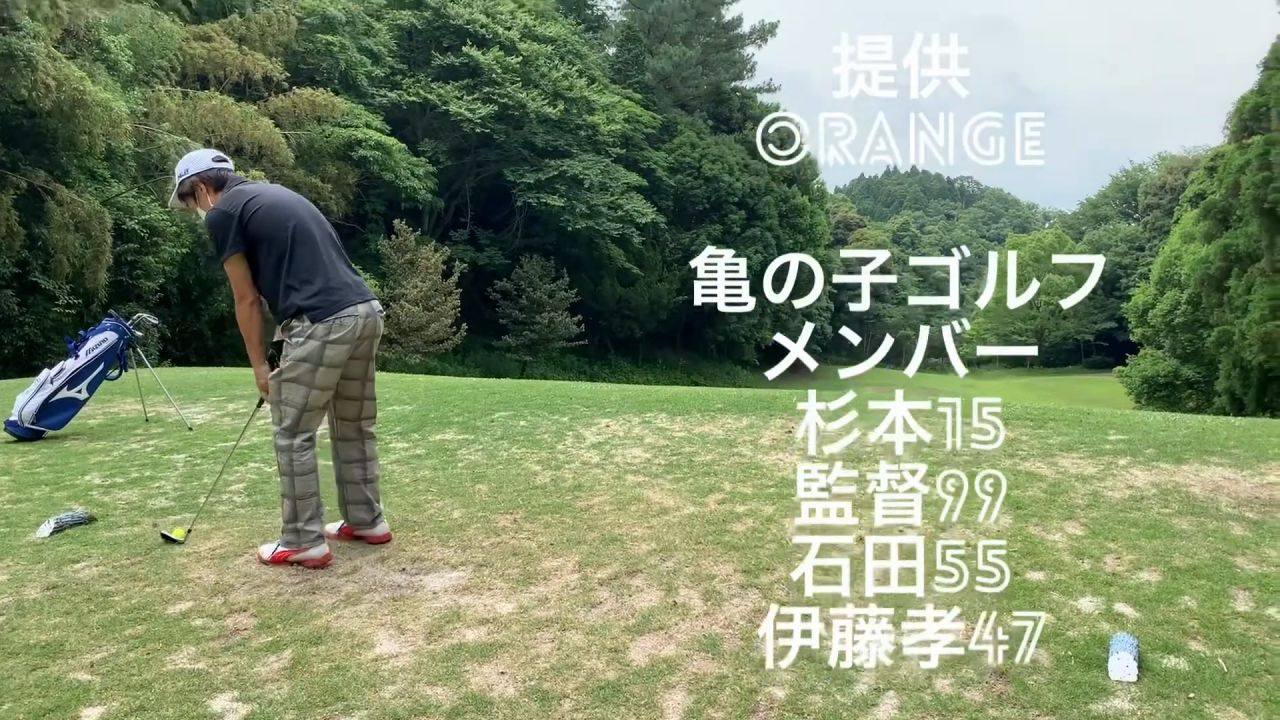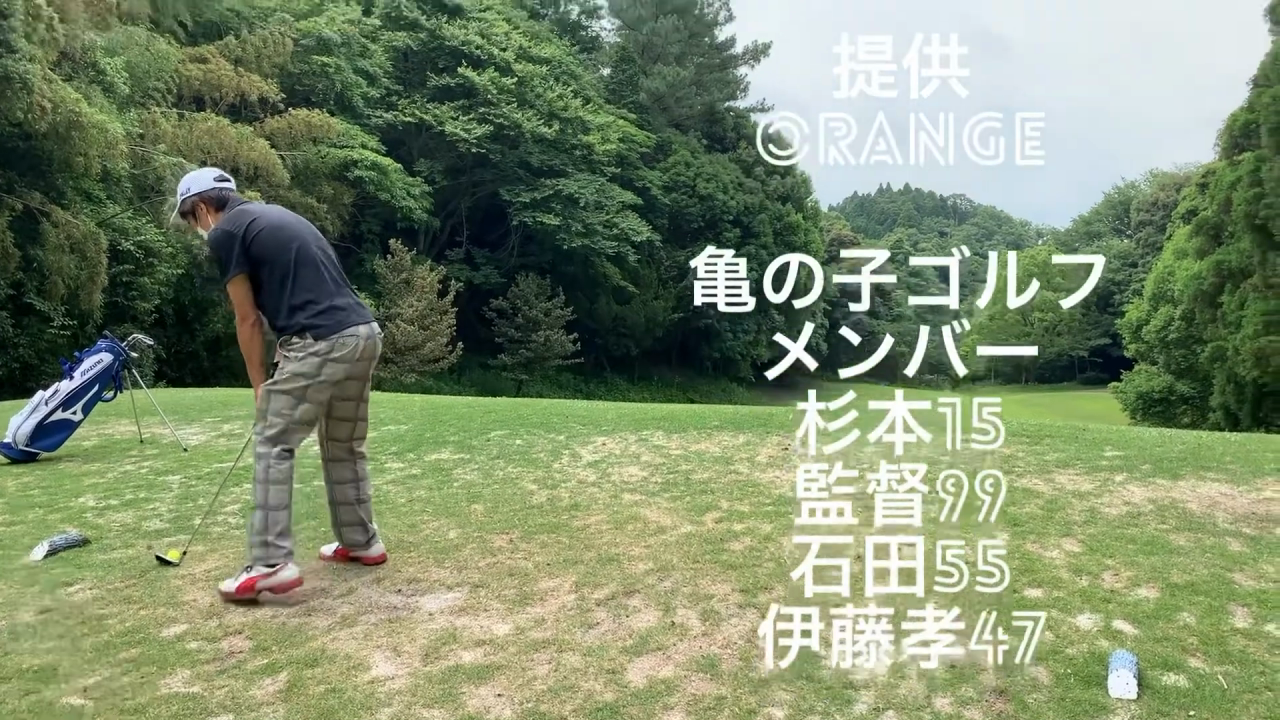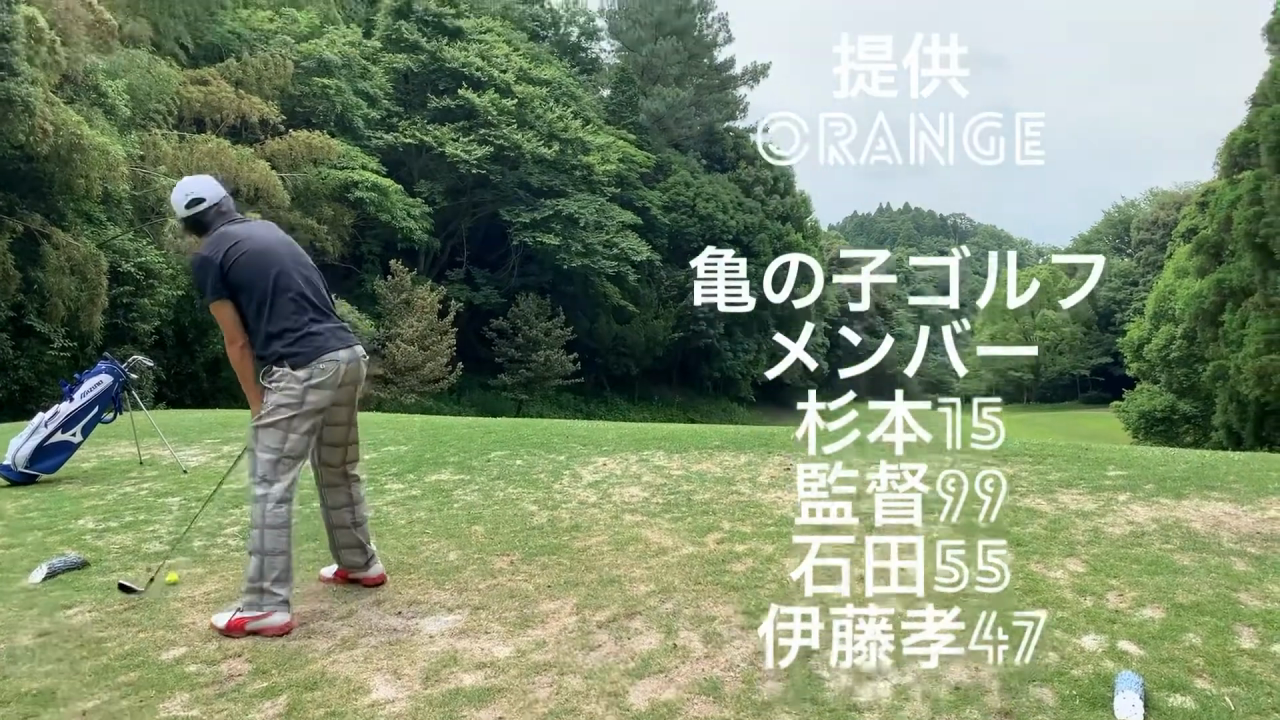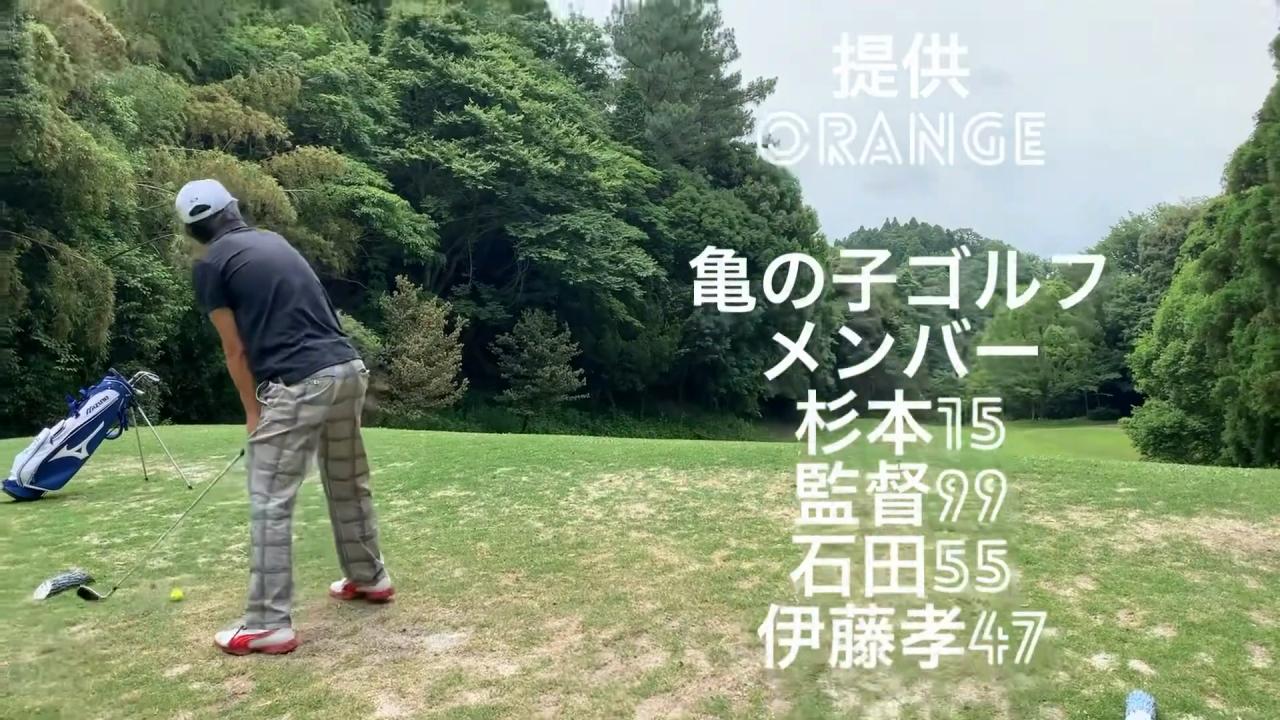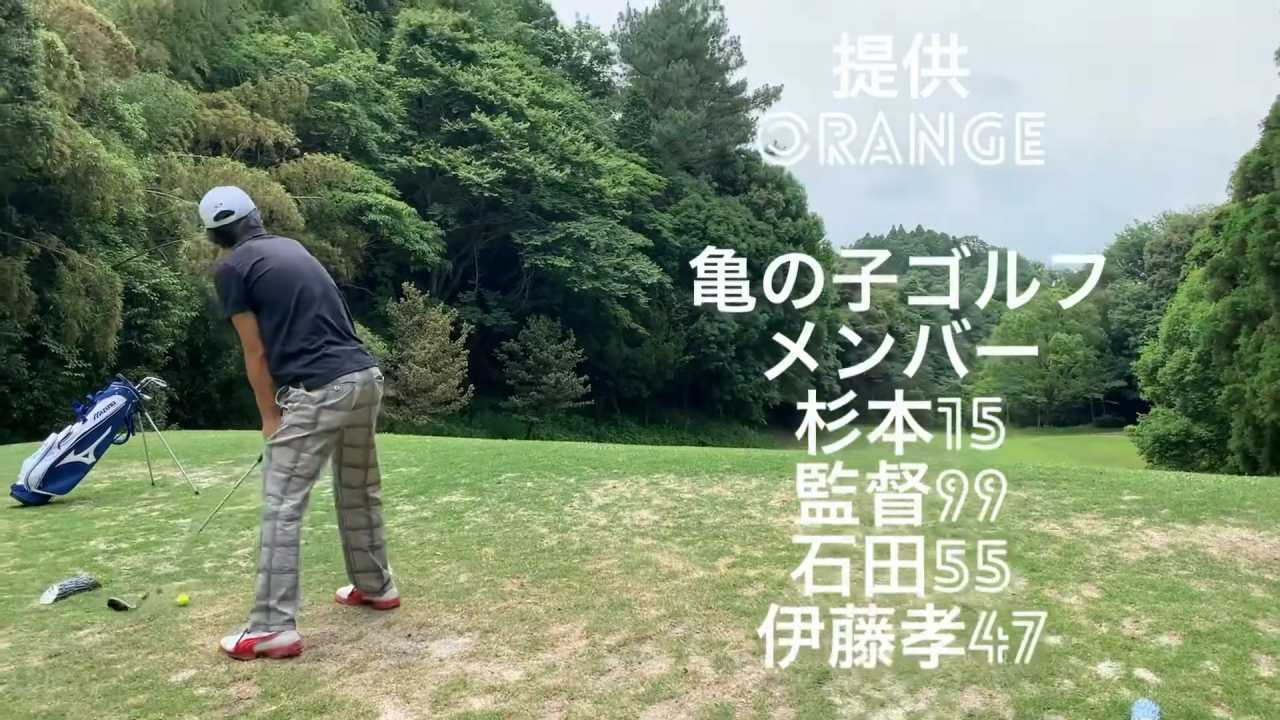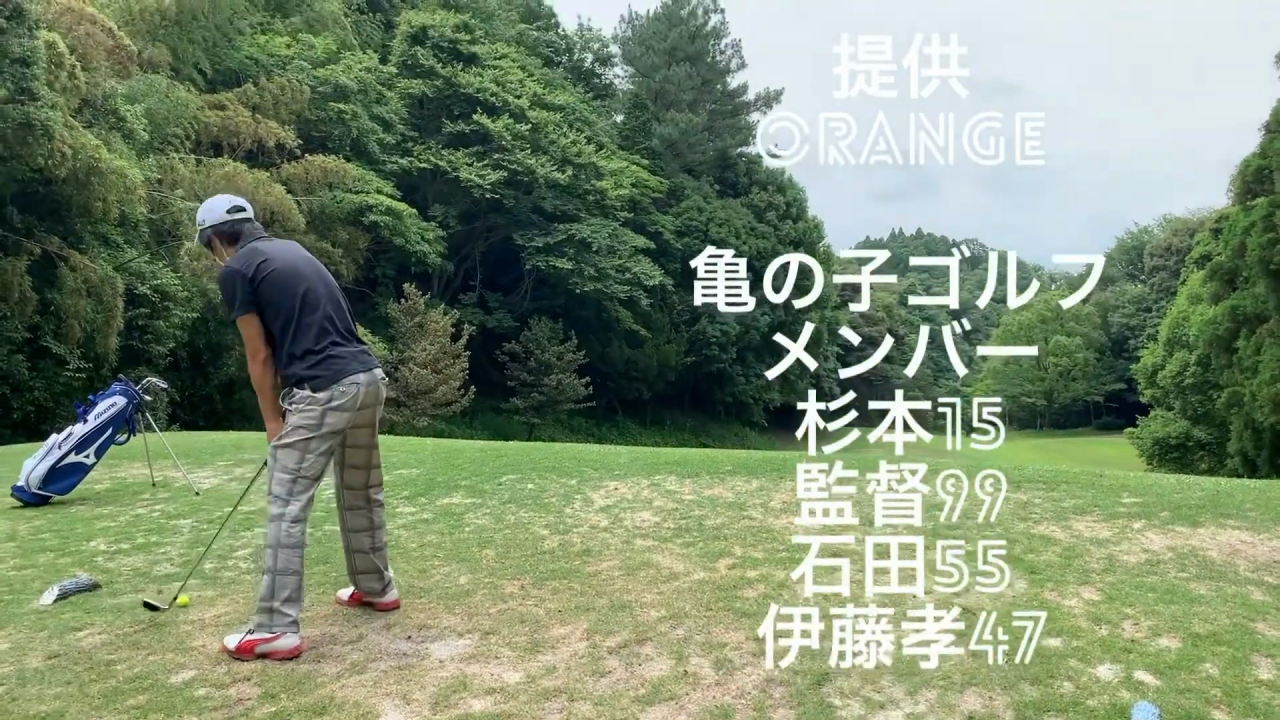
dt=0.2s
person 1, frame 1
left shoulder: (223, 213)
right shoulder: (275, 194)
left elbow: (247, 299)
left wrist: (259, 364)
right wrist: (283, 342)
left hip: (322, 323)
right hip: (367, 310)
left knee: (293, 435)
right knee: (354, 426)
left ankle: (303, 541)
right ankle: (367, 520)
person 1, frame 2
left shoulder: (225, 233)
right shoulder: (274, 215)
left elbow: (248, 319)
left wrist: (259, 384)
right wrist: (282, 363)
left hip: (321, 343)
right hip: (364, 332)
left knee: (273, 447)
right knee: (345, 447)
left ankle: (271, 563)
right ankle: (361, 541)
person 1, frame 3
left shoulder: (207, 257)
right shoulder: (267, 230)
left elbow: (238, 342)
left wrist: (256, 403)
right wrist: (266, 397)
left hip: (304, 370)
right hip: (349, 355)
left knee: (271, 487)
right knee: (339, 471)
left ankle: (266, 606)
right ankle: (360, 563)
person 1, frame 4
left shoulder: (209, 266)
right shoulder: (275, 242)
left elbow: (236, 351)
left wrist: (253, 412)
right wrist: (264, 408)
left hip: (299, 385)
right hip: (348, 369)
left knee: (270, 505)
right knee: (349, 485)
left ankle: (268, 624)
right ankle: (369, 577)
person 1, frame 5
left shoulder: (231, 269)
right shoulder: (293, 249)
left elbow: (257, 353)
left wrist: (269, 416)
right wrist: (280, 411)
left hip: (317, 390)
right hip: (364, 376)
left knee: (282, 508)
right knee: (360, 492)
left ankle: (273, 626)
right ankle: (375, 586)
person 1, frame 6
left shoulder: (235, 271)
right shoulder: (293, 250)
left elbow: (260, 357)
left wrist: (272, 420)
right wrist: (282, 414)
left hip: (322, 392)
right hip: (368, 378)
left knee: (286, 509)
right knee: (362, 494)
left ankle: (276, 627)
right ankle: (376, 587)
